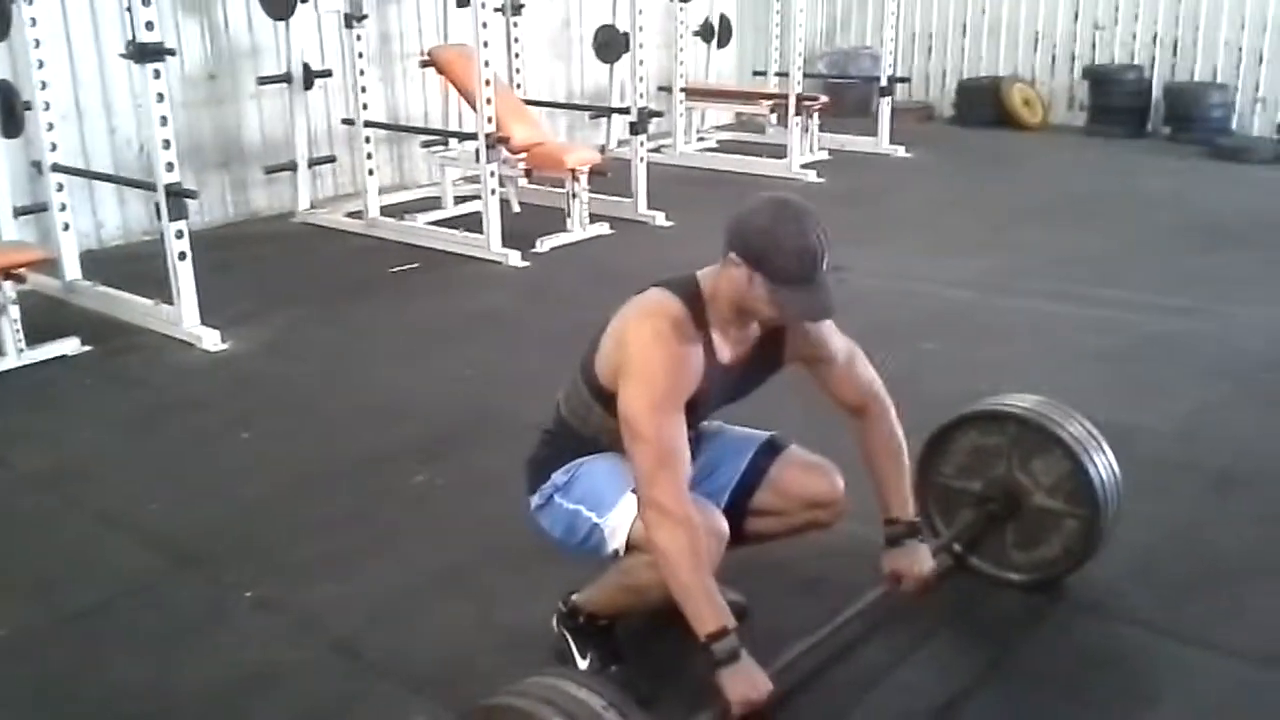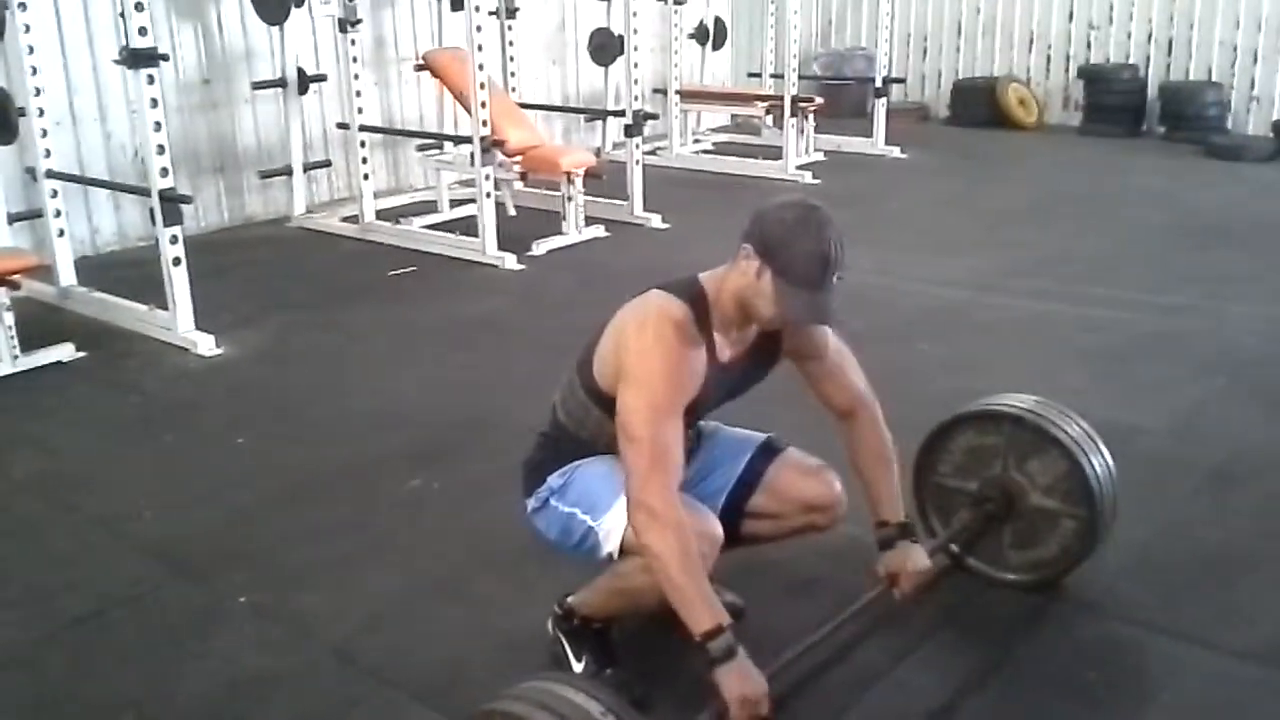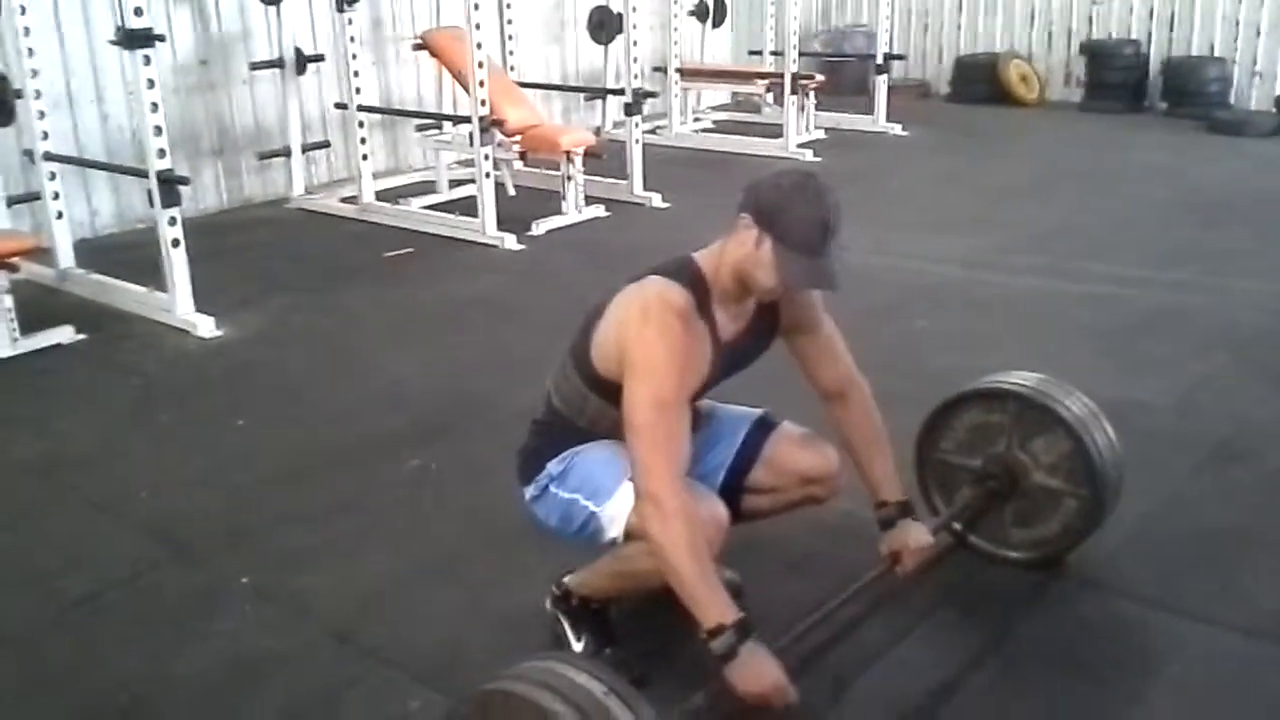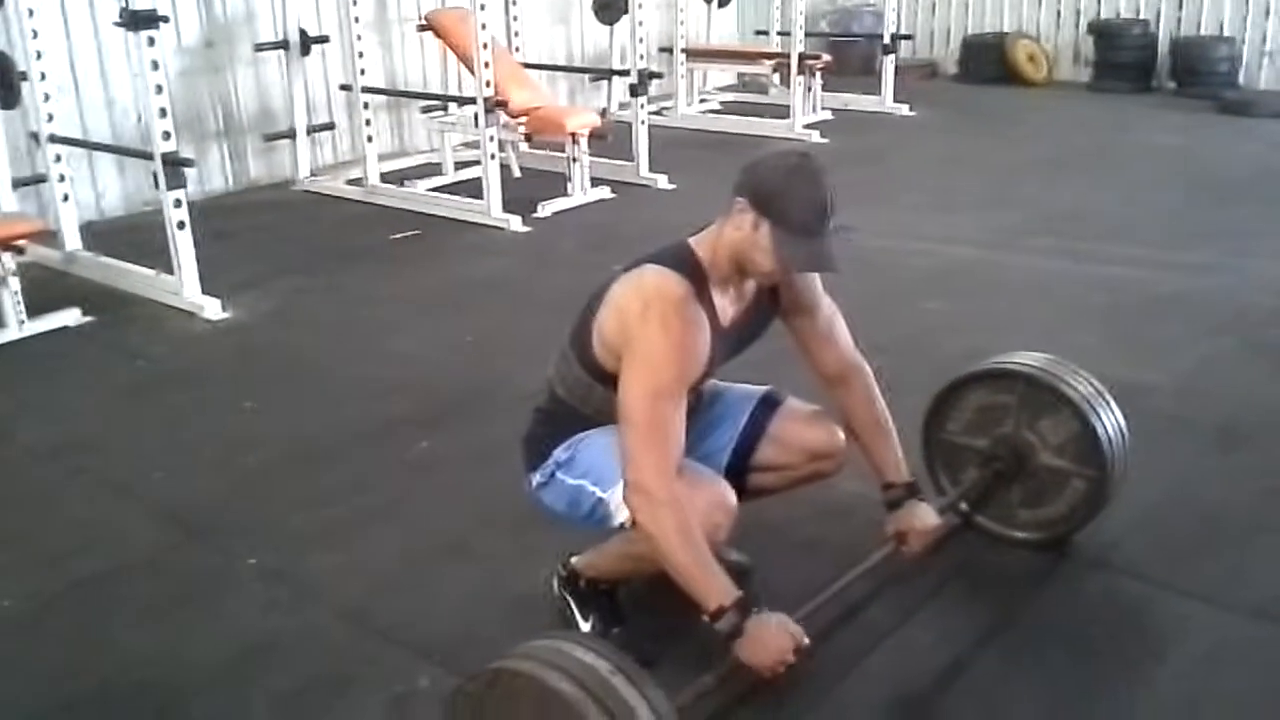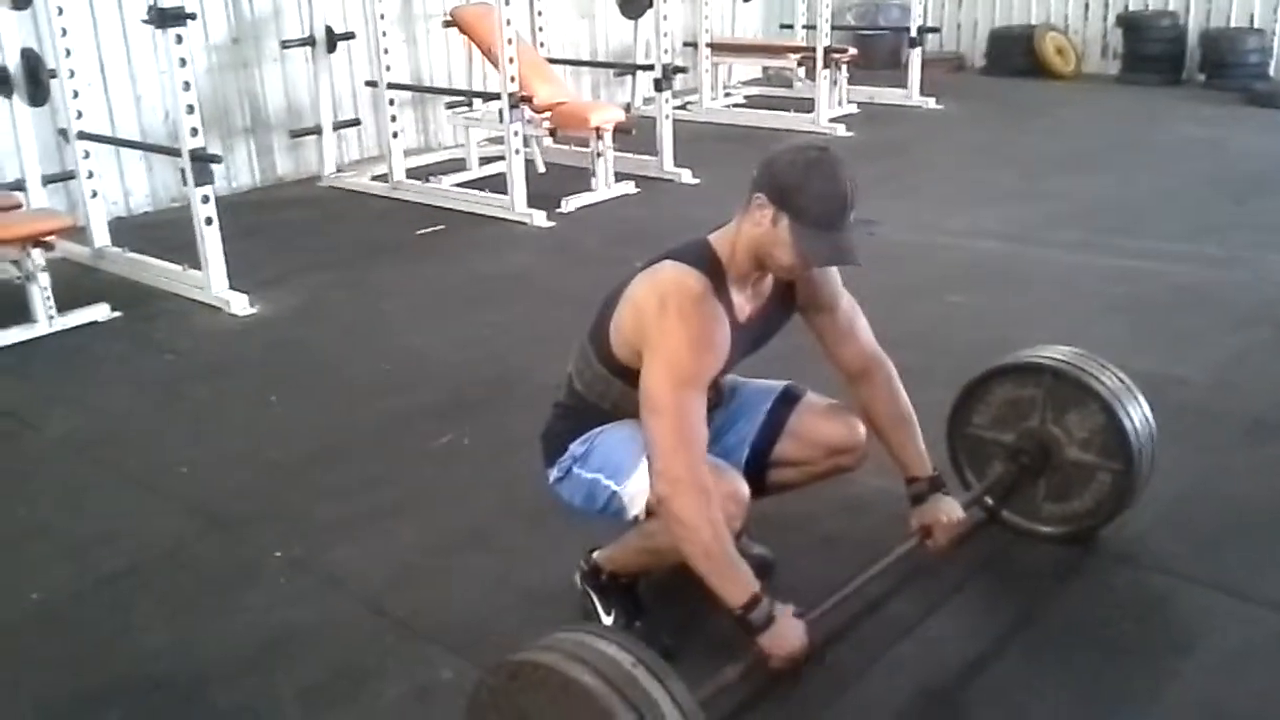
dt=0.4s
person 1, frame 1
left shoulder: (793, 321)
right shoulder: (662, 334)
left elbow: (870, 404)
right elbow: (664, 505)
left wrist: (903, 532)
right wrist: (727, 653)
left hip: (678, 445)
right hip: (575, 471)
left knee: (823, 494)
right knee: (700, 534)
left ankle: (690, 579)
right ankle: (584, 614)
person 1, frame 2
left shoulder: (792, 316)
right shoulder: (665, 334)
left elbow: (858, 410)
right elbow: (652, 507)
left wrist: (896, 533)
right wrist: (723, 651)
right hip: (571, 474)
left knee: (821, 498)
right knee: (693, 538)
left ankle: (681, 579)
right ankle: (578, 617)
person 1, frame 3
left shoulder: (784, 292)
right shoulder: (666, 319)
left elbow: (845, 391)
right elbow: (660, 500)
left wrist: (896, 513)
right wrist: (733, 643)
right hip: (569, 459)
left knee: (817, 469)
right knee: (704, 523)
left ankle: (690, 565)
right ankle: (577, 595)
person 1, frame 4
left shoulder: (783, 272)
right shoulder: (666, 308)
left elbow: (847, 372)
right elbow: (649, 491)
left wrist: (902, 494)
right wrist: (739, 621)
right hip: (574, 446)
left knee: (823, 443)
right knee: (710, 510)
left ankle: (691, 538)
right ankle: (584, 577)
person 1, frame 5
left shoulder: (802, 270)
right shoulder: (684, 303)
left elbow: (868, 368)
right elbow: (677, 484)
left wrist: (925, 487)
right wrist: (760, 617)
right hip: (591, 440)
left knee: (844, 438)
right knee: (722, 500)
left ankle: (713, 534)
right ankle: (605, 571)
